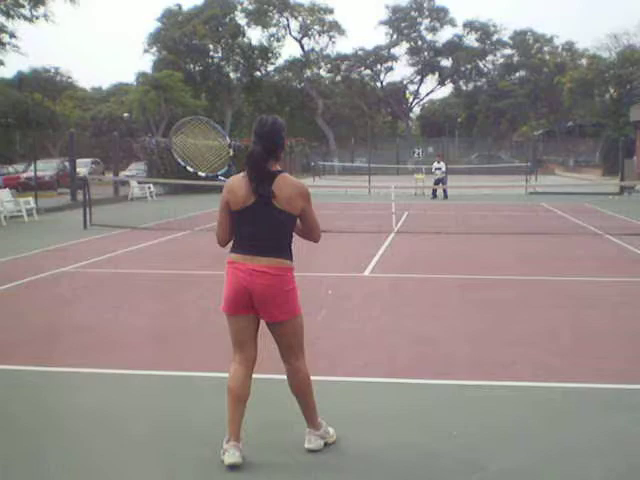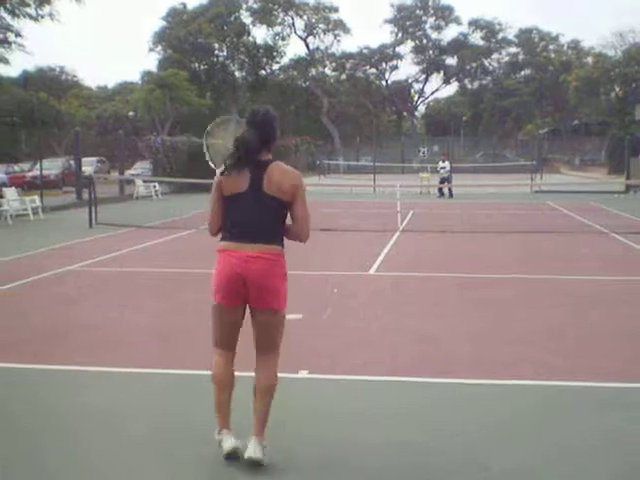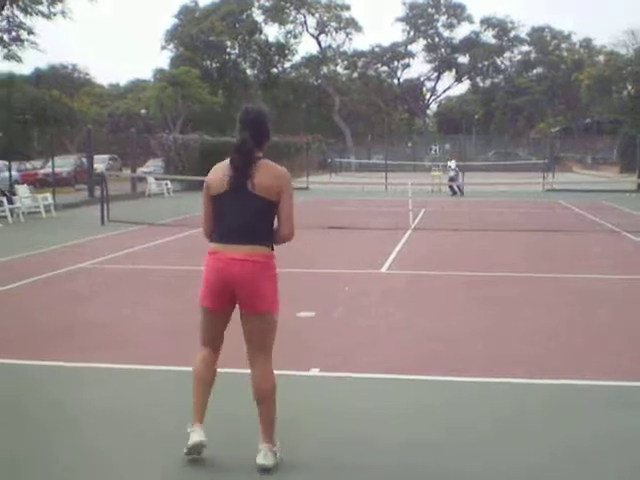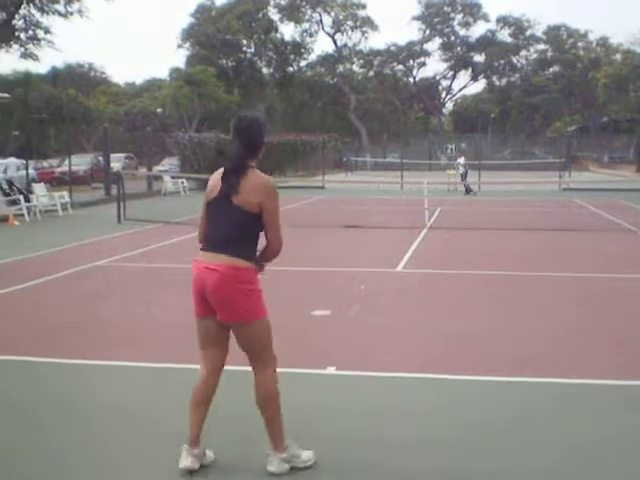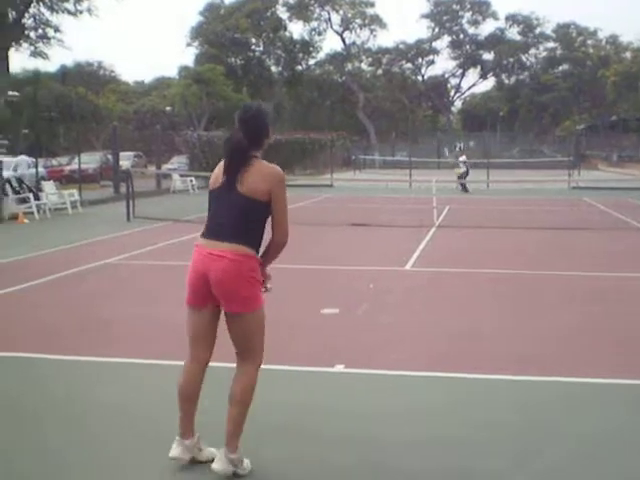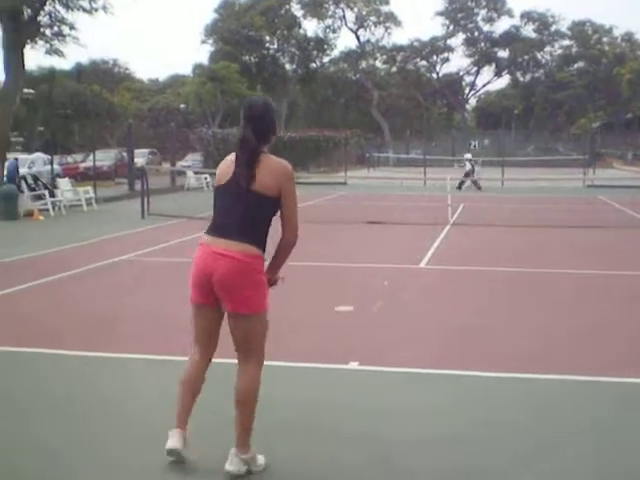
dt=0.2s
person 1, frame 1
left shoulder: (233, 185)
right shoulder: (296, 189)
left elbow: (222, 239)
right elbow: (314, 234)
left hip: (239, 276)
right hip: (275, 279)
left knee: (241, 361)
right knee: (294, 360)
left ankle: (233, 444)
right ankle: (314, 428)
person 1, frame 2
left shoulder: (226, 174)
right shoulder: (290, 177)
left elbow: (214, 228)
right elbow: (302, 233)
left hip: (230, 264)
right hip: (267, 267)
left knee: (223, 350)
right knee: (267, 357)
left ankle: (226, 431)
right ankle: (257, 440)
person 1, frame 3
left shoulder: (216, 173)
right shoulder: (278, 175)
left elbow: (208, 231)
right elbow: (286, 233)
left hip: (217, 266)
right hip: (255, 269)
left knee: (208, 349)
right knee: (260, 360)
left ankle: (197, 428)
right ankle: (268, 446)
person 1, frame 4
left shoulder: (214, 178)
right shoulder: (263, 185)
left elbow: (203, 236)
right elbow: (275, 245)
left hip: (203, 273)
right hip: (234, 279)
left knee: (210, 366)
right knee: (264, 365)
left ankle: (192, 450)
right ankle: (281, 451)
person 1, frame 5
left shoulder: (221, 166)
right shoulder: (272, 174)
left elbow: (222, 217)
right elbow: (281, 237)
right wrist: (262, 267)
left hip: (203, 259)
right hip: (237, 267)
left knee: (197, 357)
right knee: (248, 363)
left ankle: (186, 441)
person 1, frame 6
left shoulder: (227, 162)
right shoulder: (281, 170)
left elbow: (230, 214)
right elbow: (290, 235)
right wrist: (272, 270)
left hip: (206, 258)
right hip: (242, 267)
left knee: (201, 352)
right knee: (250, 362)
left ankle: (178, 431)
right ankle: (241, 454)
